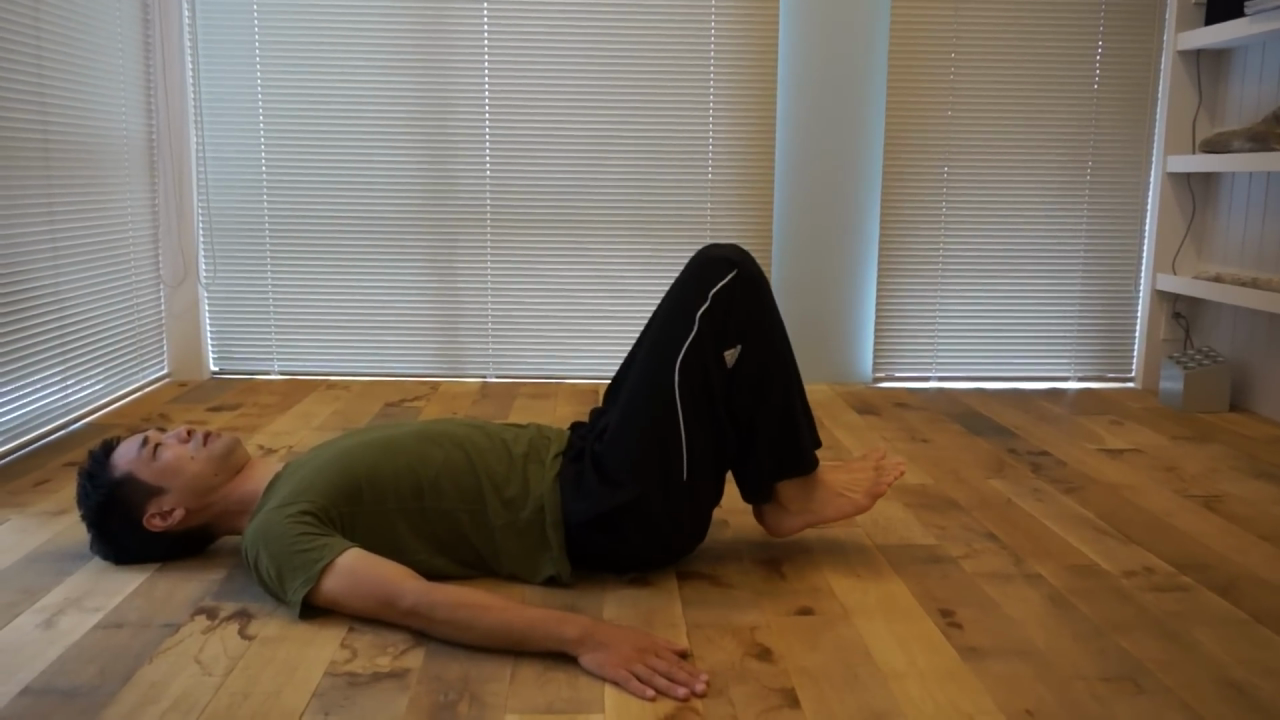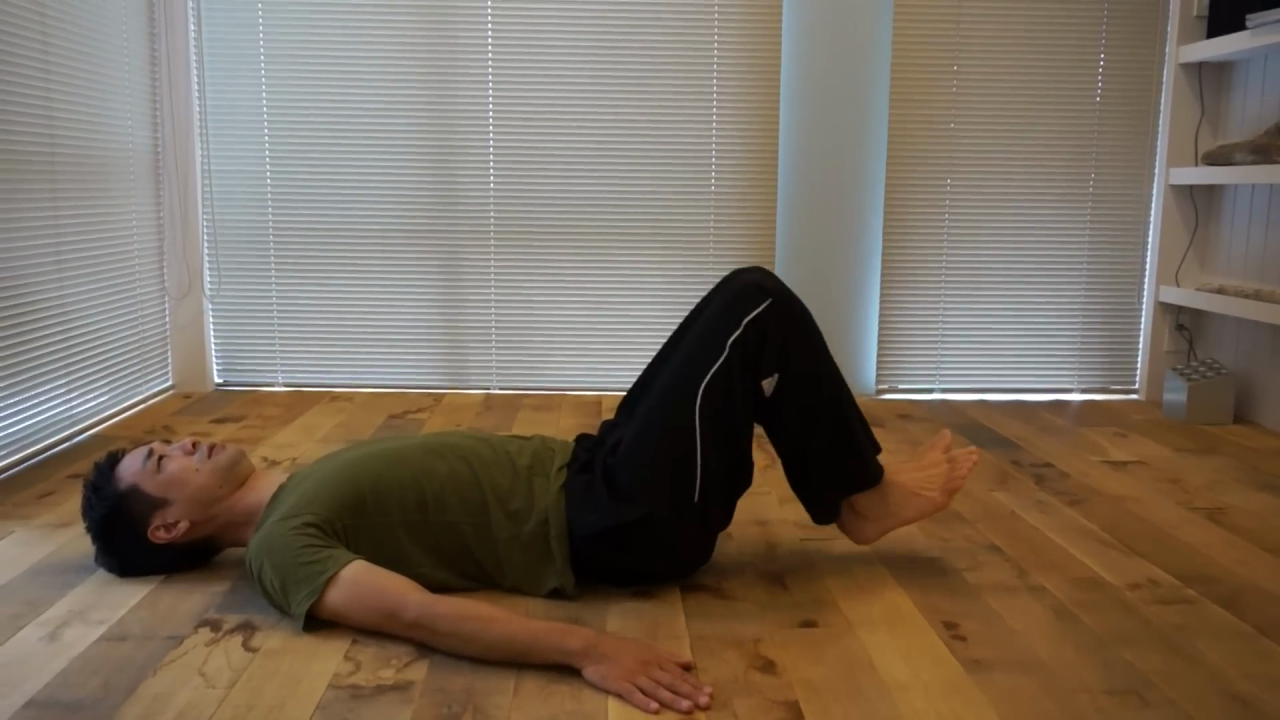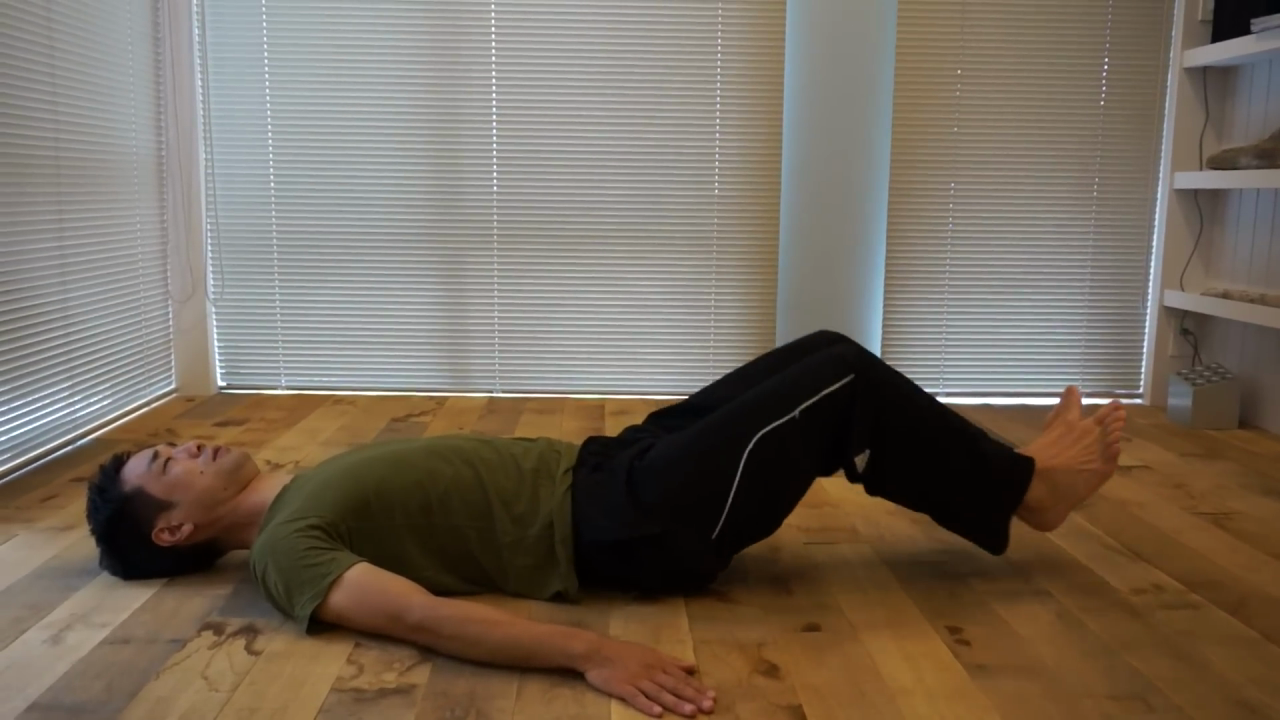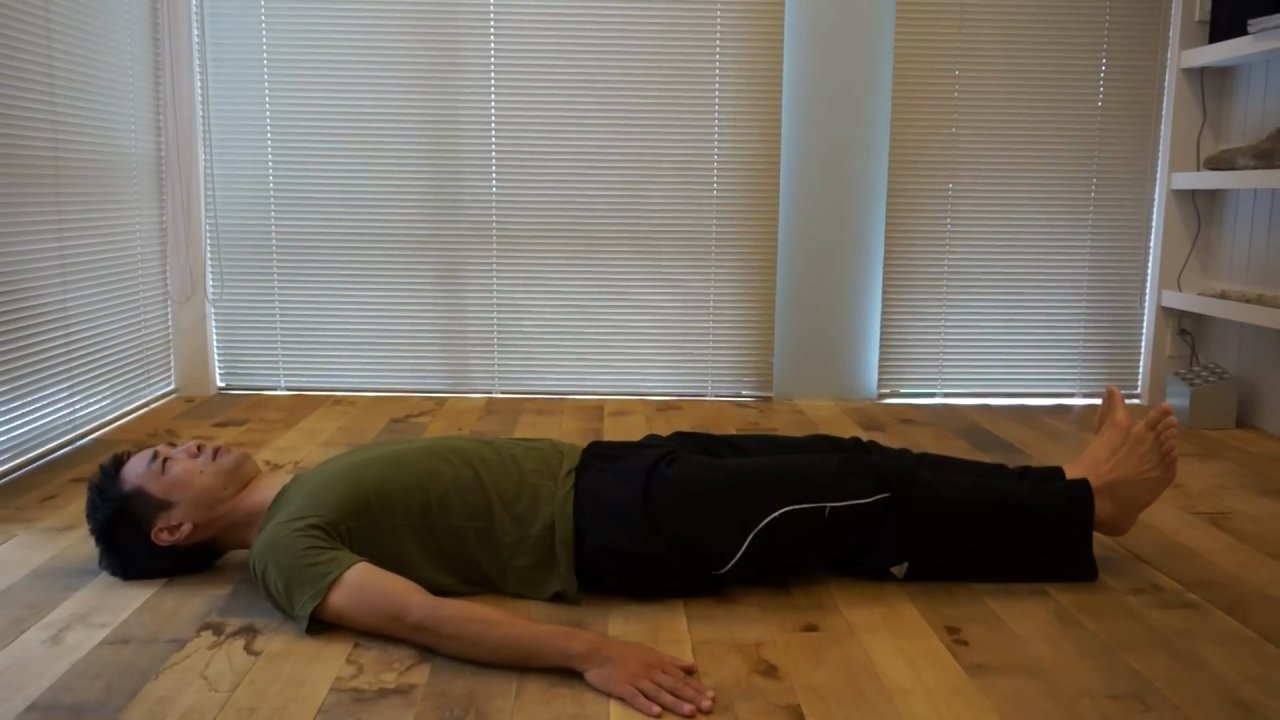
dt=0.7s
person 1, frame 1
left shoulder: (302, 481)
right shoulder: (279, 537)
right elbow: (415, 603)
right wrist: (583, 636)
left hip: (574, 461)
right hip: (611, 513)
left knee: (718, 275)
right knee: (723, 279)
left ankle: (788, 480)
right ankle: (786, 493)
person 1, frame 2
left shoulder: (308, 494)
right shoulder: (284, 548)
right elbow: (417, 612)
right wrist: (589, 648)
left hip: (583, 467)
right hip: (616, 524)
left knee: (750, 300)
right knee: (755, 309)
left ankle: (857, 486)
right ankle: (860, 498)
person 1, frame 3
left shoulder: (313, 497)
right shoulder: (287, 553)
right elbow: (418, 616)
left hip: (597, 467)
right hip: (616, 530)
left knee: (821, 366)
right knee: (837, 382)
left ankle: (1012, 478)
right ankle: (1027, 488)
person 1, frame 4
left shoulder: (310, 495)
right shoulder: (287, 550)
right elbow: (419, 612)
left hip: (600, 471)
right hip: (609, 529)
left knee: (842, 462)
right knee: (864, 503)
left ankle: (1065, 487)
right ankle: (1082, 508)
